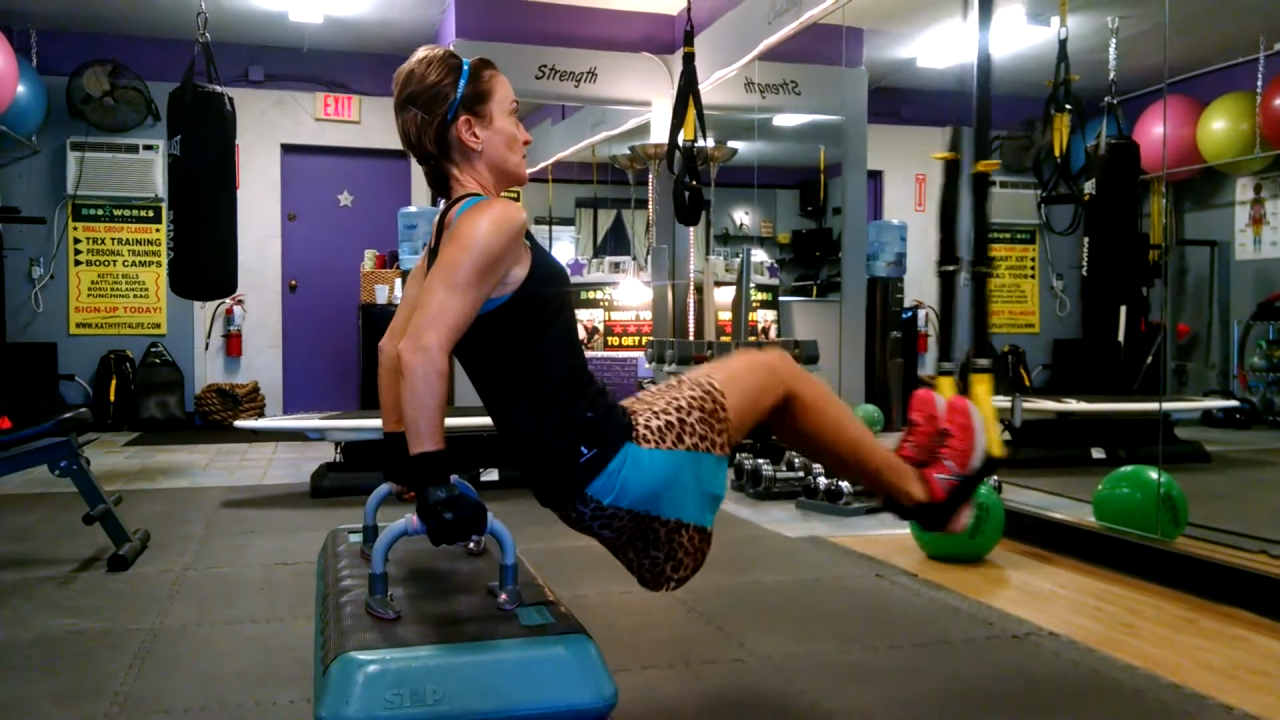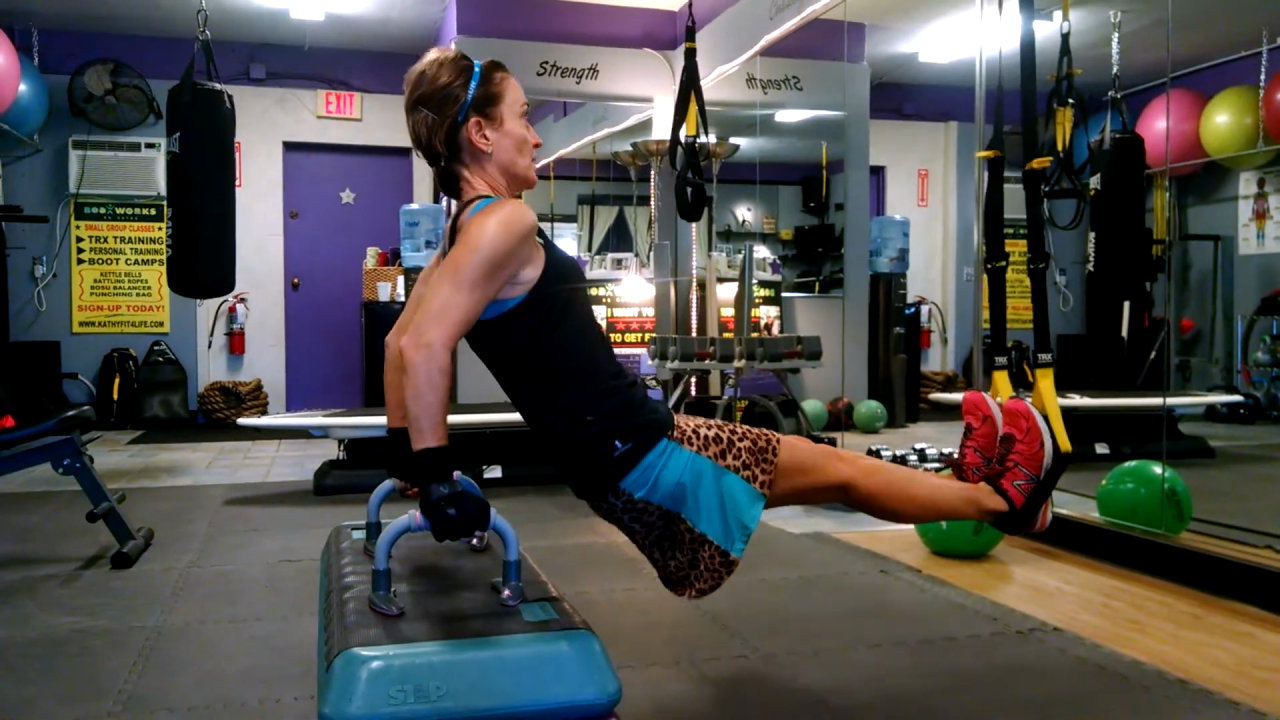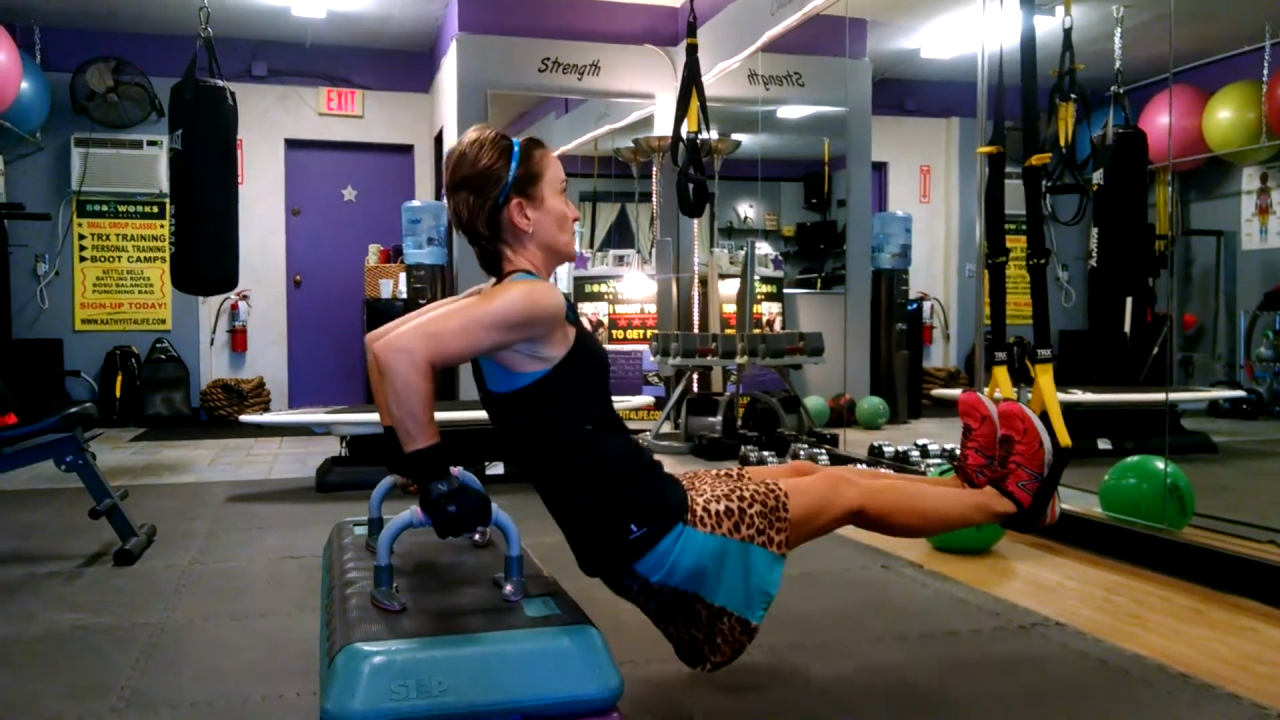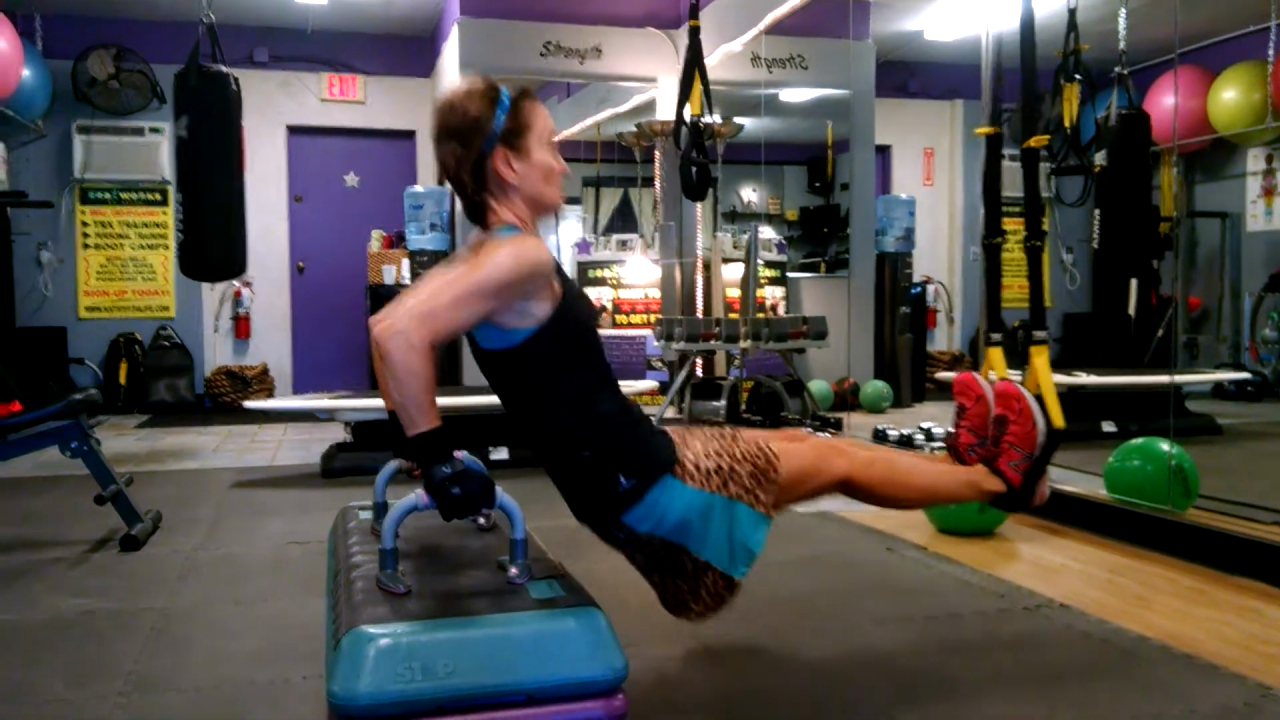
dt=0.5s
person 1, frame 1
left shoulder: (454, 229)
right shoulder: (493, 222)
left elbow: (396, 349)
right elbow: (419, 354)
left wrist: (407, 467)
right wrist: (434, 484)
left hip: (575, 468)
right hip: (608, 471)
left knee: (754, 374)
right knee: (772, 370)
left ankle: (899, 472)
right ankle: (920, 489)
person 1, frame 2
left shoulder: (467, 231)
right shoulder: (503, 221)
left elbow: (398, 345)
right elbow: (423, 349)
left wrist: (408, 463)
right wrist: (439, 481)
left hip: (615, 457)
right hip: (638, 458)
left knee: (809, 455)
right knee: (835, 468)
left ankle: (971, 489)
right ankle: (1002, 501)
person 1, frame 3
left shoulder: (497, 297)
right shoulder: (533, 302)
left elbow: (387, 349)
right elbow: (394, 349)
left wrist: (410, 464)
right wrist: (434, 477)
left hip: (638, 508)
right hip: (651, 534)
left knee: (803, 472)
right knee: (845, 491)
left ankle: (970, 482)
right ankle: (1011, 502)
person 1, frame 4
left shoulder: (487, 254)
right shoulder: (521, 258)
left elbow: (390, 328)
right elbow: (397, 334)
left wrist: (419, 446)
right wrist: (437, 459)
left hip: (631, 469)
right hip: (640, 489)
left knee: (796, 440)
right knee: (835, 462)
left ankle: (960, 463)
right ankle: (997, 481)
